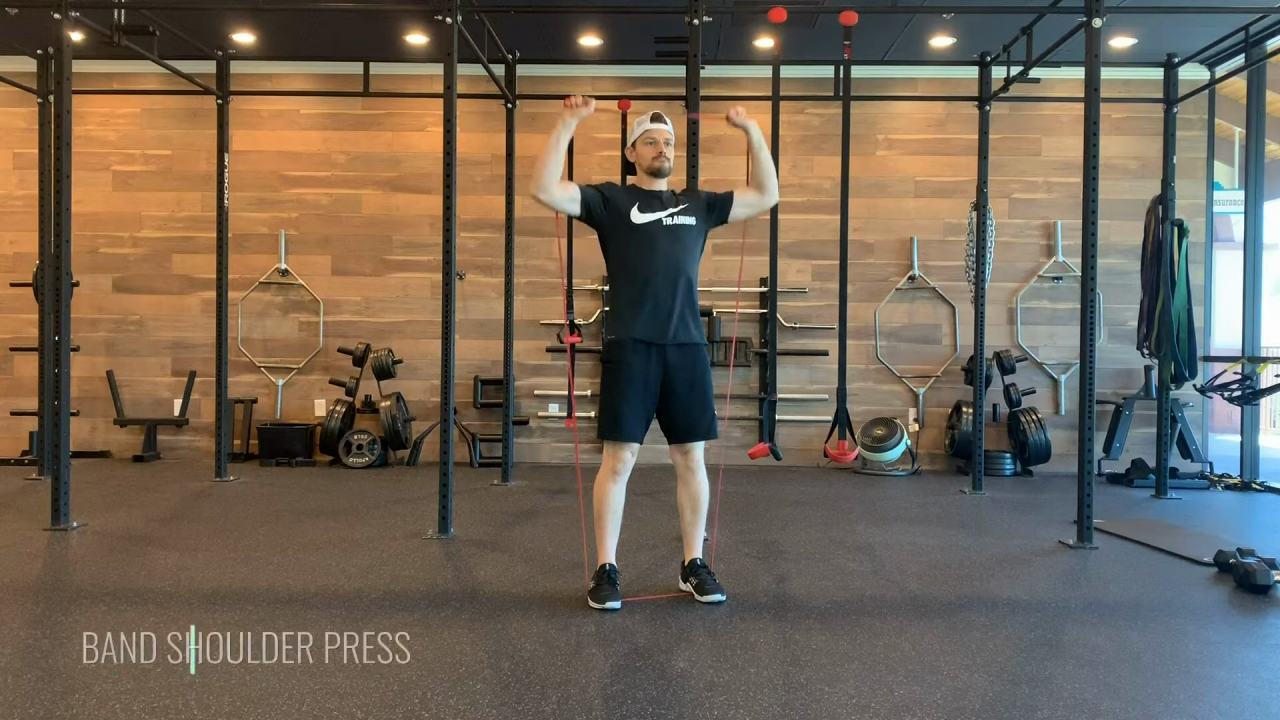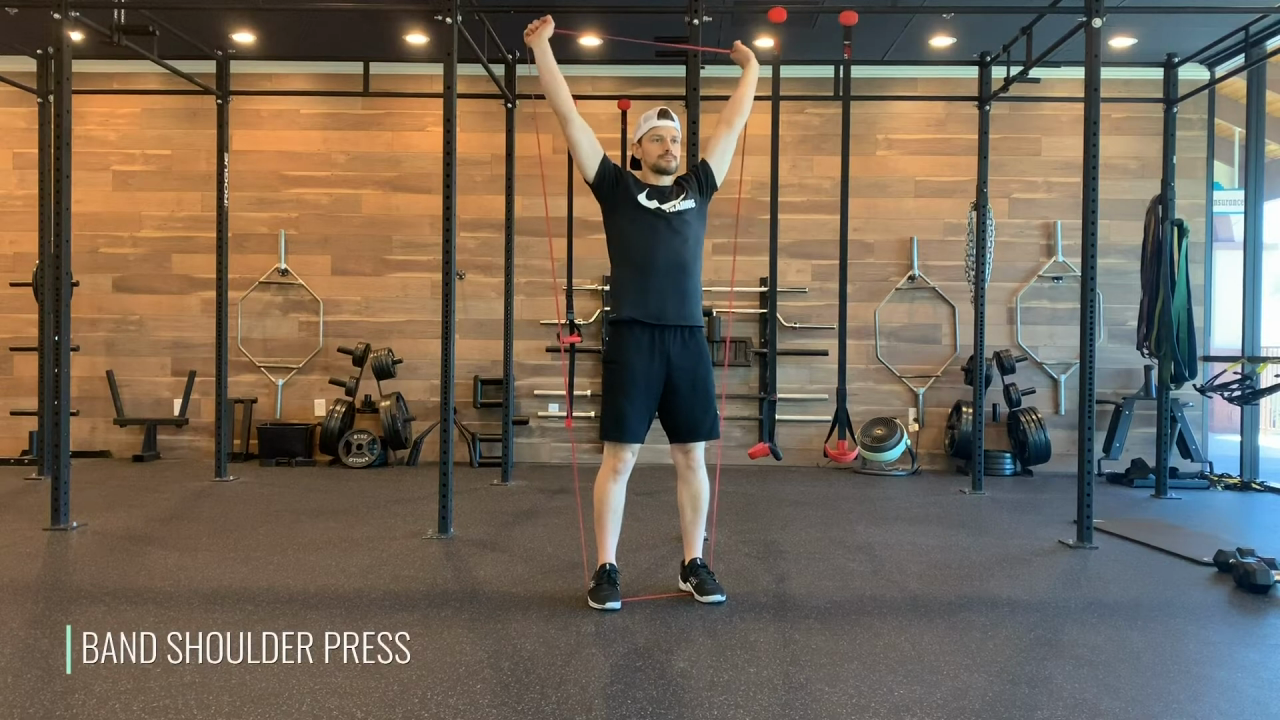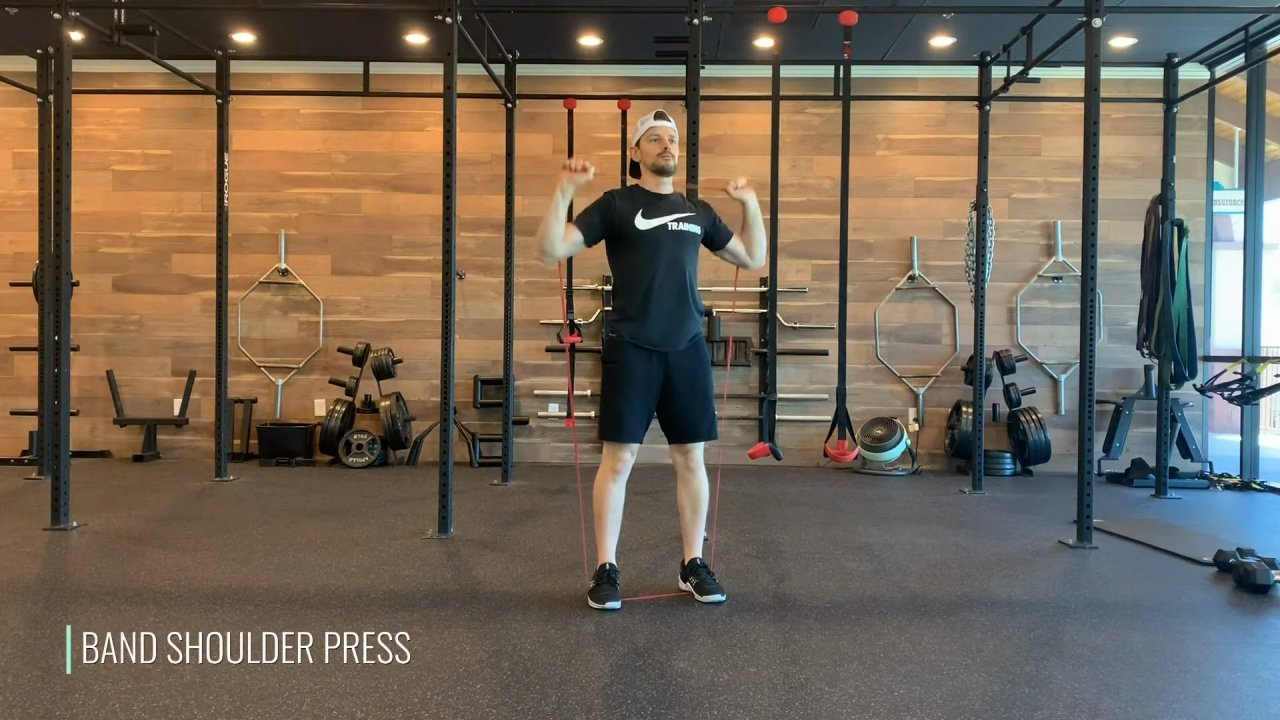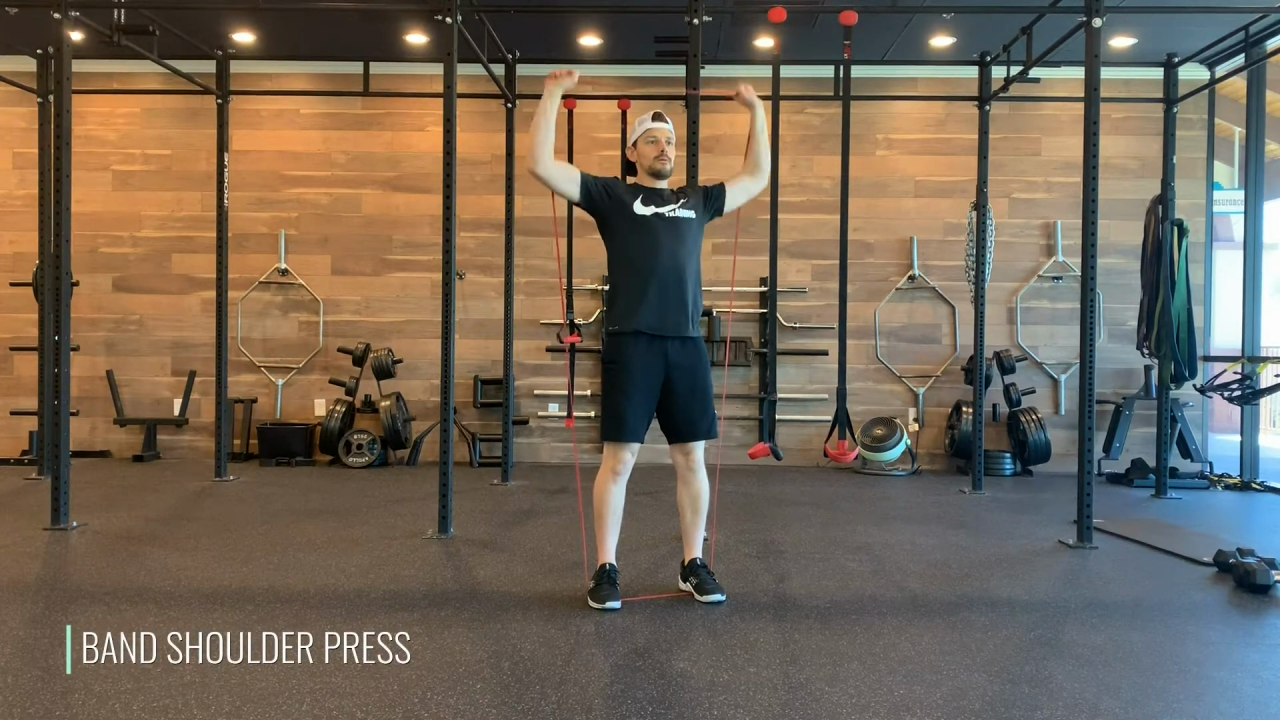
dt=0.7s
person 1, frame 1
left shoulder: (697, 203)
right shoulder: (610, 199)
left elbow: (767, 197)
right elbow: (544, 191)
left wrist: (752, 132)
right wrist: (566, 125)
left hip: (687, 347)
right hip: (630, 347)
left knee: (691, 457)
right knee: (618, 458)
left ankle: (693, 564)
right ankle: (606, 569)
person 1, frame 2
left shoulder: (696, 188)
right shoulder: (616, 187)
left elbow: (732, 125)
right elbow: (568, 116)
left wrist: (748, 68)
right wrist: (541, 47)
left hip: (688, 341)
right hip: (633, 341)
left knee: (691, 457)
right knee: (619, 458)
left ankle: (693, 564)
right ankle: (605, 569)
person 1, frame 3
left shoulder: (697, 210)
right shoulder: (615, 204)
left elbow: (753, 258)
right elbow: (551, 249)
left wrist: (751, 205)
right wrist: (564, 191)
left hip: (688, 348)
right hip: (631, 348)
left knee: (691, 458)
right knee: (617, 460)
left ankle: (693, 564)
right ankle: (606, 570)
person 1, frame 4
left shoulder: (697, 202)
right shoulder: (612, 197)
left elbow: (757, 176)
right elbow: (542, 165)
left wrist: (756, 112)
right wrist: (553, 96)
left hip: (687, 344)
right hip: (631, 343)
left knee: (692, 457)
right knee: (618, 459)
left ankle: (693, 563)
right ankle: (605, 568)
